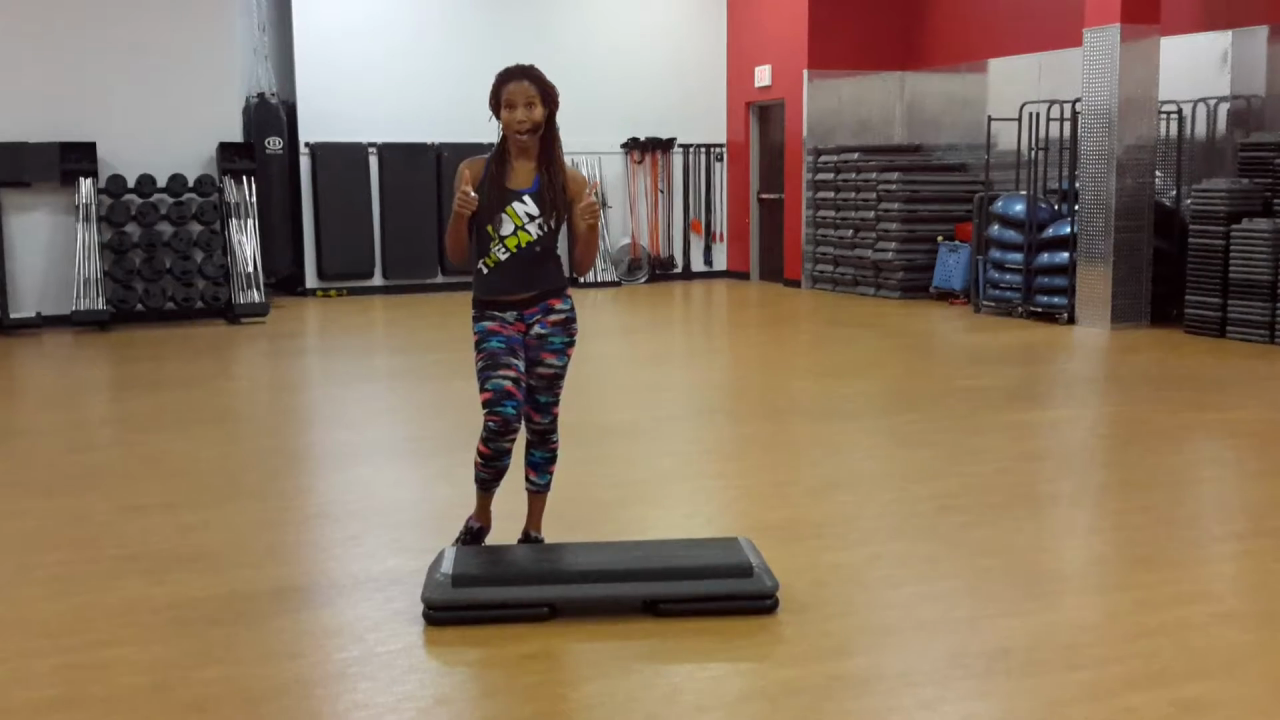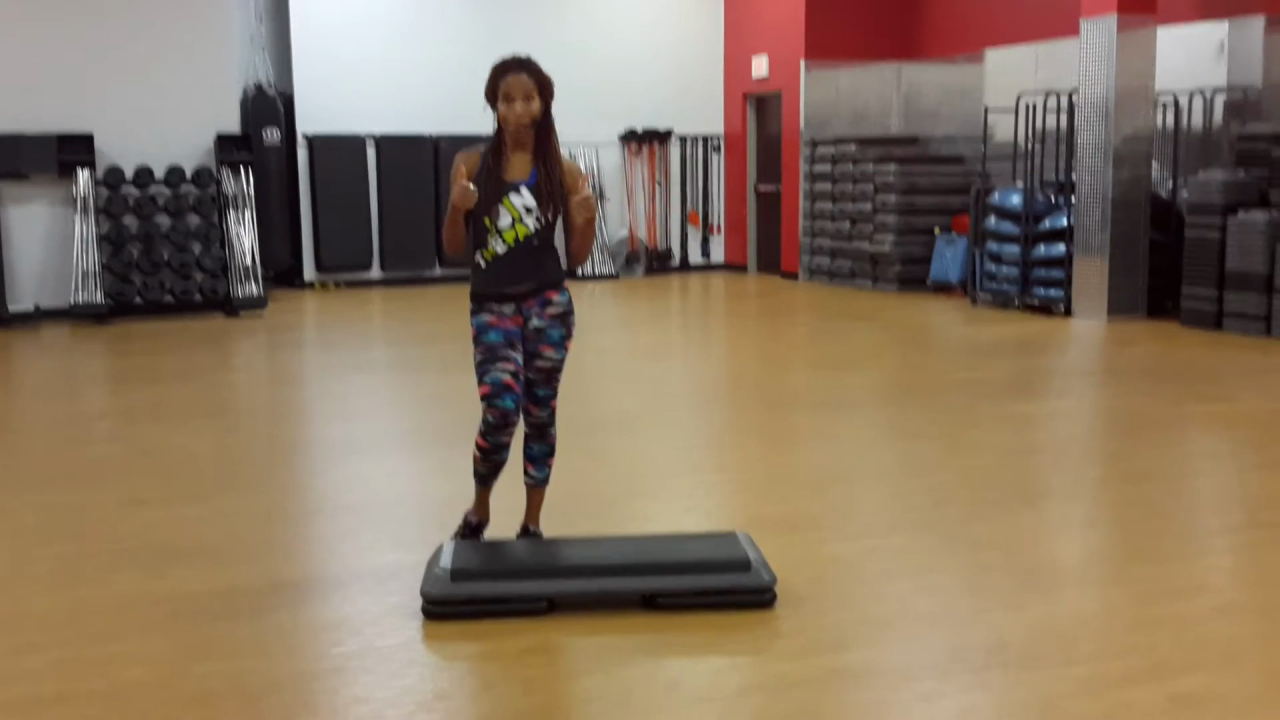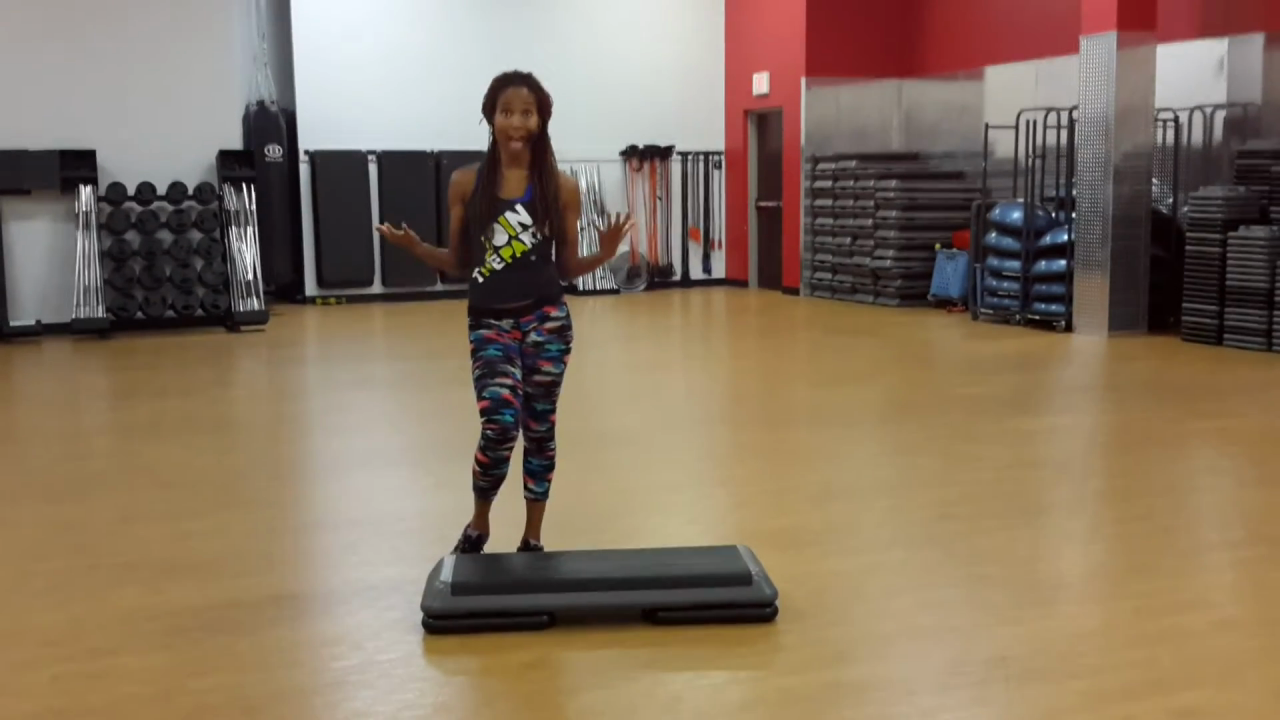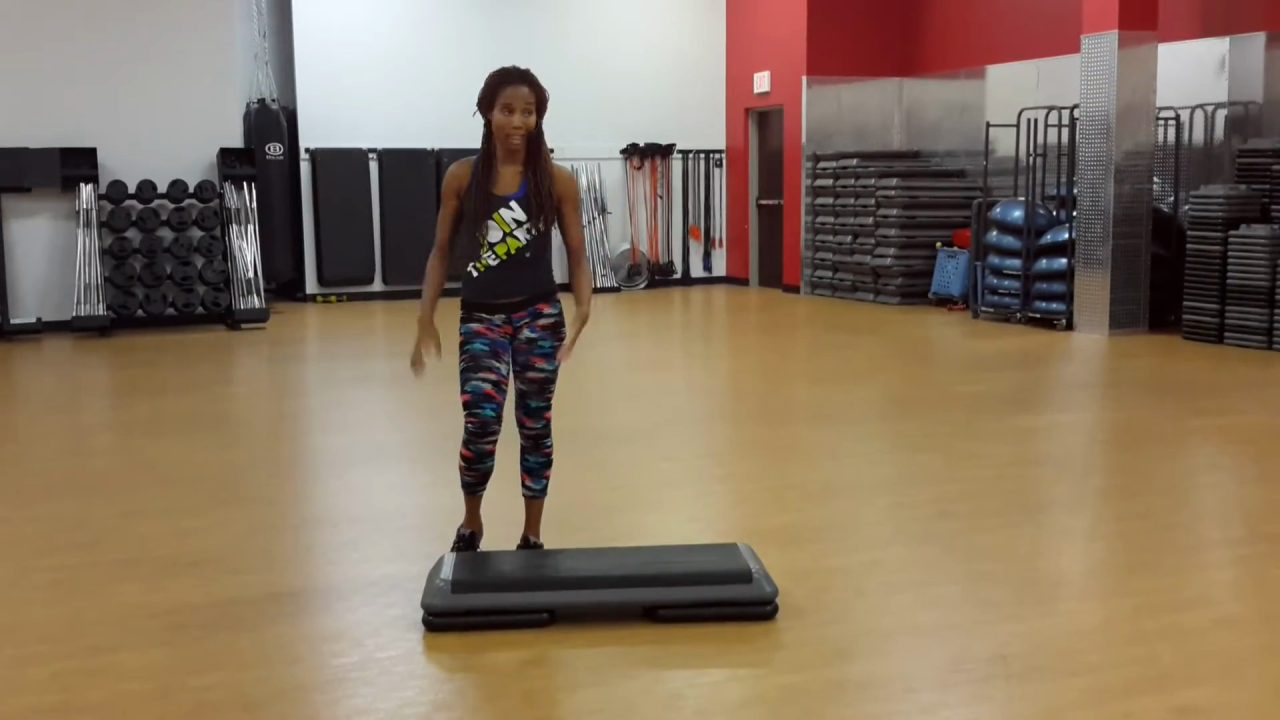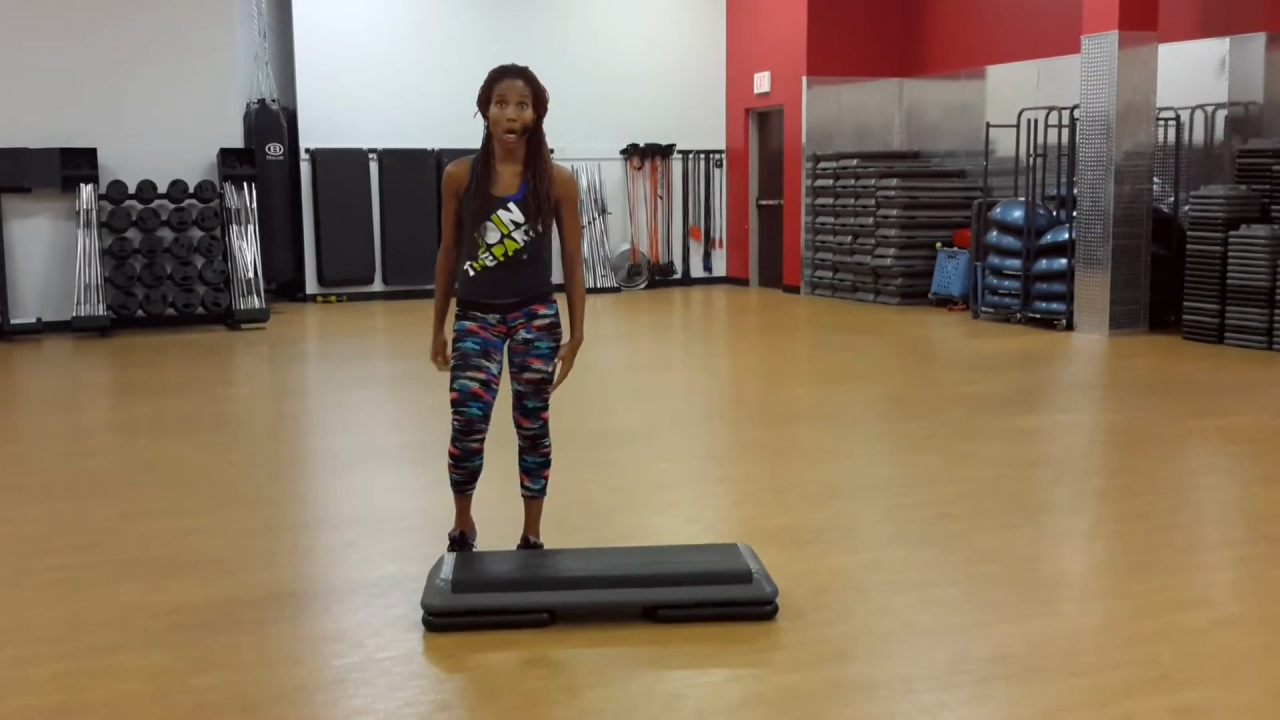
dt=0.5s
person 1, frame 1
left shoulder: (568, 180)
right shoulder: (475, 172)
left elbow: (581, 266)
right elbow: (458, 257)
left wrist: (591, 226)
right wrist: (459, 214)
left hip: (551, 312)
right hip: (494, 314)
left knee: (542, 421)
right knee: (503, 416)
left ankle: (533, 530)
right ankle: (480, 515)
person 1, frame 2
left shoulder: (564, 172)
right shoulder: (471, 165)
left elbow: (576, 257)
right elbow: (455, 250)
left wrist: (586, 221)
right wrist: (456, 209)
left hip: (548, 306)
right hip: (492, 307)
left knee: (540, 414)
right knee: (501, 410)
left ankle: (532, 523)
right ankle: (479, 509)
person 1, frame 3
left shoulder: (561, 187)
right shoulder: (466, 182)
left elbow: (567, 268)
right elbow: (458, 263)
left wrist: (603, 255)
right wrist: (416, 248)
left hip: (547, 320)
right hip: (489, 322)
left knee: (539, 429)
right knee: (500, 426)
left ankle: (532, 538)
right ankle: (478, 525)
person 1, frame 4
left shoulder: (557, 180)
right shoulder: (461, 176)
left elbow: (577, 254)
right elbow: (441, 250)
left wrist: (582, 311)
right wrist: (426, 317)
left hip: (539, 315)
right hip: (481, 317)
left knee: (535, 425)
right knee: (482, 423)
left ankle: (532, 536)
right ankle: (470, 525)
person 1, frame 5
left shoulder: (556, 180)
right shoulder: (460, 175)
left elbow: (573, 260)
right elbow: (448, 253)
left wrist: (576, 335)
right wrist: (438, 328)
left hip: (535, 316)
right hip: (475, 316)
left knee: (533, 426)
right knee: (468, 423)
left ankle: (531, 536)
right ankle: (463, 527)
